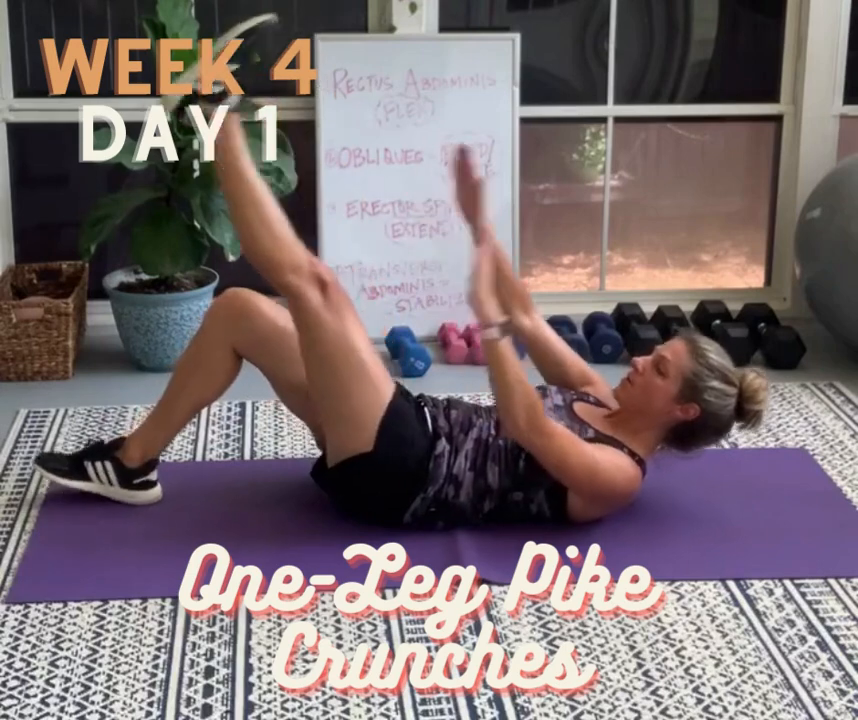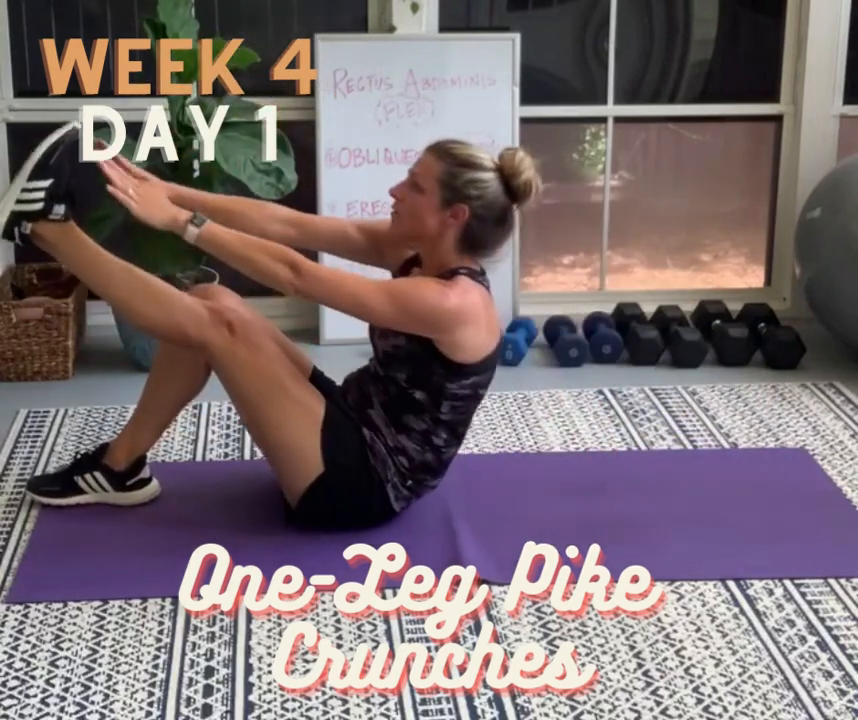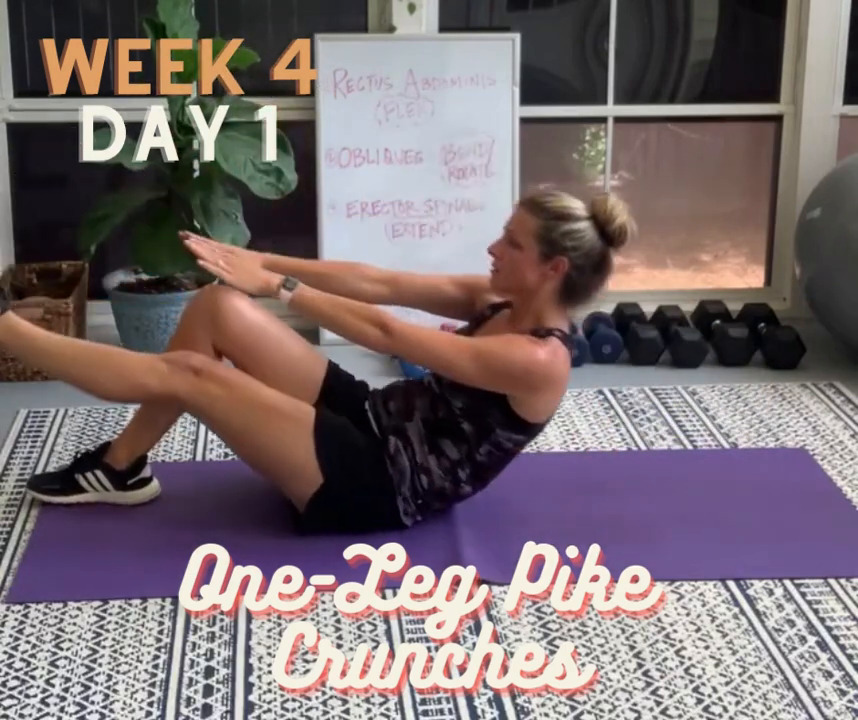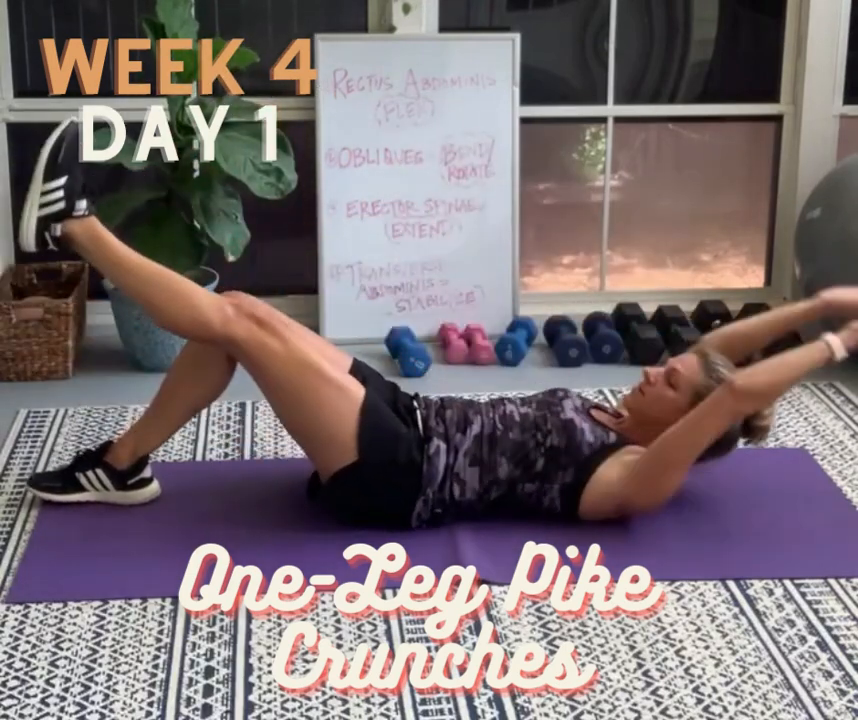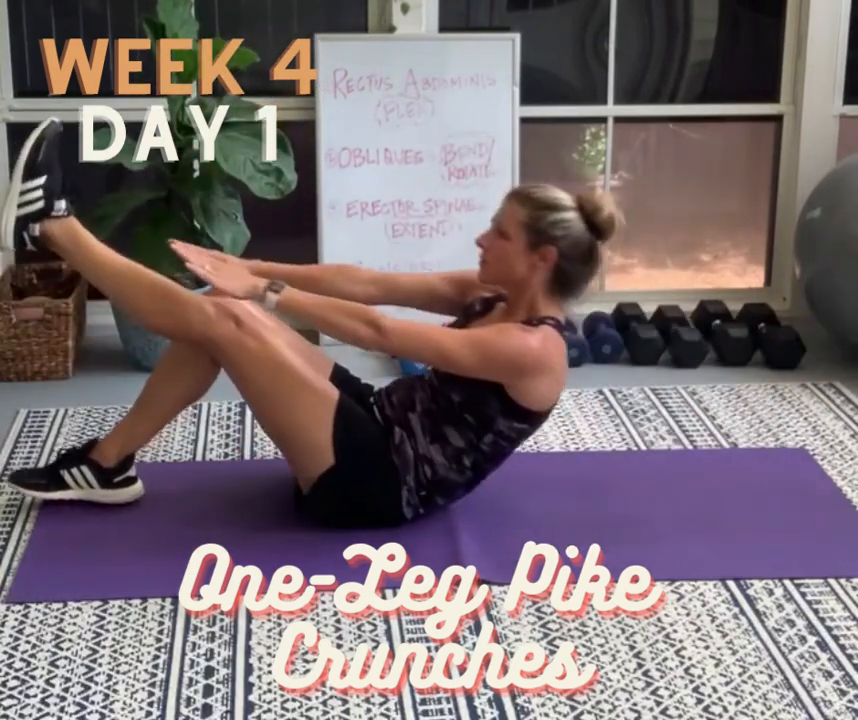
dt=1s
person 1, frame 1
left shoulder: (618, 475)
right shoulder: (606, 405)
left elbow: (529, 429)
right elbow: (526, 320)
left wrist: (490, 326)
right wrist: (481, 229)
left hip: (399, 479)
right hip: (418, 432)
left knee: (313, 284)
right knee: (240, 308)
left ankle: (223, 120)
right ankle: (130, 465)
person 1, frame 2
left shoulder: (454, 303)
right shoulder: (414, 251)
left elbow: (297, 275)
right elbow: (288, 224)
left wrist: (183, 222)
right wrist: (172, 192)
left hip: (364, 483)
right hip: (351, 428)
left knee: (218, 324)
right knee: (208, 300)
left ankle: (50, 225)
right ankle: (120, 467)
person 1, frame 3
left shoulder: (538, 362)
right shoulder: (502, 302)
left elbow: (386, 335)
right elbow: (380, 283)
left wrist: (278, 286)
right wrist: (263, 262)
left hip: (374, 486)
right hip: (369, 420)
left knee: (185, 374)
right knee: (216, 305)
right ankle: (121, 468)
person 1, frame 4
left shoulder: (641, 480)
right shoulder: (620, 430)
left elbow: (735, 390)
right elbow: (715, 345)
left hip: (395, 476)
right hip: (409, 423)
left knee: (237, 323)
right knee: (232, 313)
left ankle: (76, 225)
right ankle: (121, 467)
person 1, frame 5
left shoulder: (534, 351)
right shoulder: (495, 298)
left elbow: (378, 333)
right elbow: (370, 284)
left wrist: (265, 292)
right wrist: (253, 269)
left hip: (376, 481)
right hip: (375, 425)
left knee: (222, 320)
right knee: (220, 312)
left ankle: (55, 226)
right ankle: (106, 466)
